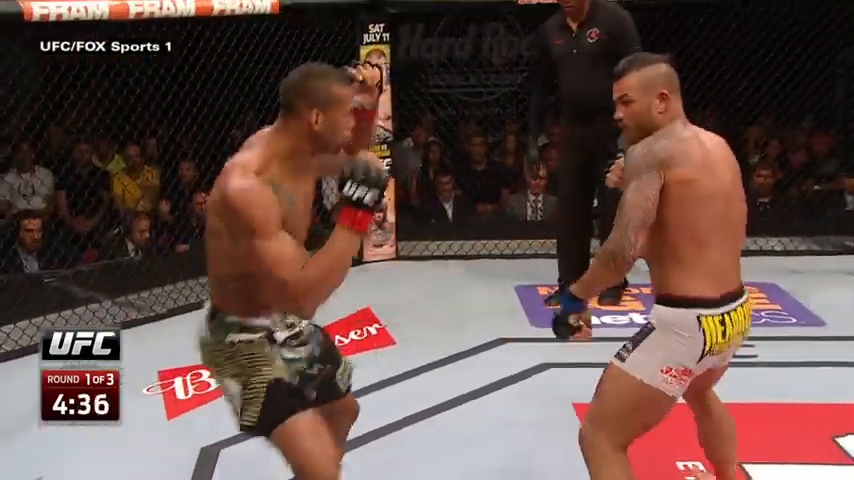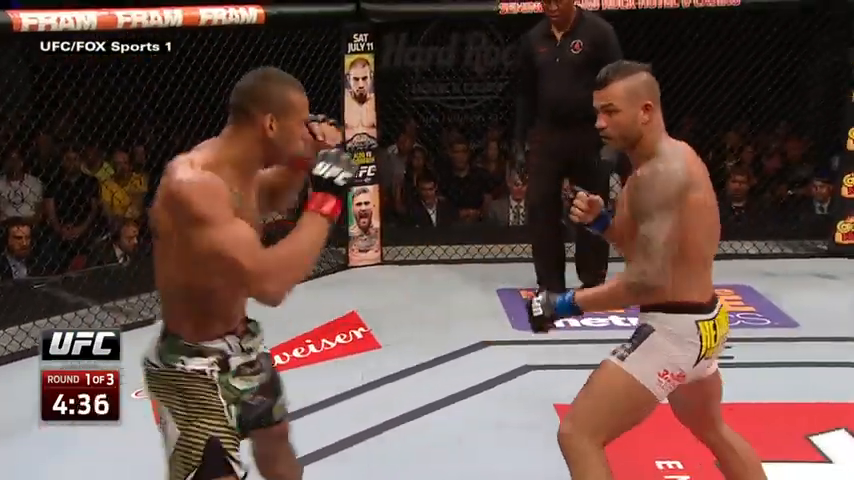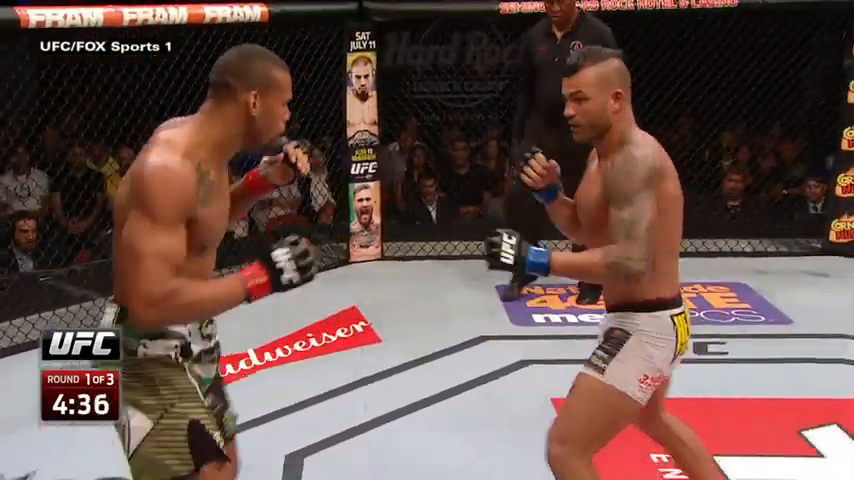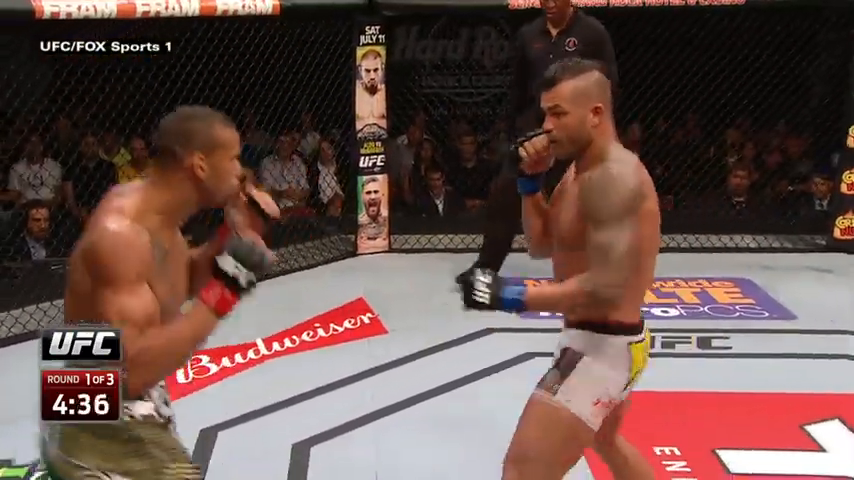
dt=0.2s
person 1, frame 1
left shoulder: (651, 151)
right shoulder: (716, 147)
left elbow: (623, 249)
left wrist: (573, 298)
left hip: (683, 325)
right hip: (730, 316)
left knee: (600, 440)
right knee: (698, 393)
person 1, frame 2
left shoulder: (658, 174)
right shoulder: (675, 159)
left elbow: (650, 280)
left wrist: (567, 303)
right wrist: (599, 220)
left hip: (675, 330)
right hip: (703, 323)
left knee: (578, 436)
right knee: (705, 424)
person 1, frame 3
left shoulder: (635, 160)
right shoulder: (606, 153)
left elbow: (630, 262)
right elbow: (584, 229)
left wrist: (535, 259)
right wrist: (549, 191)
left hip: (646, 329)
right hip: (653, 321)
right knee: (652, 419)
person 1, frame 4
left shoulder: (613, 177)
right shoulder: (582, 168)
left elbow: (606, 286)
right elbow: (540, 242)
left wrist: (510, 296)
right wrist: (530, 180)
left hip: (601, 349)
right hip: (606, 342)
right knee: (603, 438)
person 2, frame 1
left shoulder: (284, 140)
right shoulder: (245, 190)
left elbow: (350, 155)
right elbow: (303, 299)
left wrist: (364, 107)
right wrist: (357, 215)
left hip: (287, 322)
right hip: (243, 340)
left knee: (344, 411)
person 2, frame 2
left shoulder: (235, 157)
right shoulder: (191, 185)
left elbow: (266, 197)
right elbow: (270, 283)
left wrist: (302, 159)
right wrist: (326, 202)
left hip: (241, 343)
right hip: (193, 367)
left knee: (275, 439)
person 2, frame 3
left shoulder: (202, 142)
right shoulder: (164, 169)
right elbow: (149, 303)
left wrist: (264, 179)
right wrist: (259, 278)
left hip: (190, 341)
right hip: (151, 355)
person 2, frame 4
left shoulder: (154, 210)
right shoulder: (119, 236)
left elbow: (178, 283)
right elbow: (135, 370)
left wrist: (234, 235)
right wrist: (221, 292)
left hip: (129, 410)
right hip: (102, 429)
person 3, frame 1
right shoulder: (550, 31)
right elbow: (542, 86)
right wrist: (534, 136)
left hip: (612, 127)
right hip: (572, 129)
left knee: (612, 206)
right knee: (571, 206)
left ankle: (615, 282)
right ankle: (571, 283)
person 3, frame 2
left shoulder: (598, 32)
right shoulder: (534, 39)
right elbow: (526, 93)
right wrist: (519, 142)
left hip: (589, 135)
right hip: (548, 135)
right knee: (539, 207)
left ankle: (593, 284)
right ankle: (551, 284)
person 3, frame 3
left shoulder: (597, 34)
right shoulder: (534, 37)
right wrist: (517, 136)
right hip: (541, 131)
right knee: (517, 197)
left ankle: (590, 281)
right ankle: (523, 272)
person 3, frame 4
left shoulder: (592, 33)
right shoulder: (529, 34)
left elbow: (608, 85)
right wrist: (510, 131)
right hip: (532, 126)
right knee: (504, 193)
right ankle: (486, 266)
